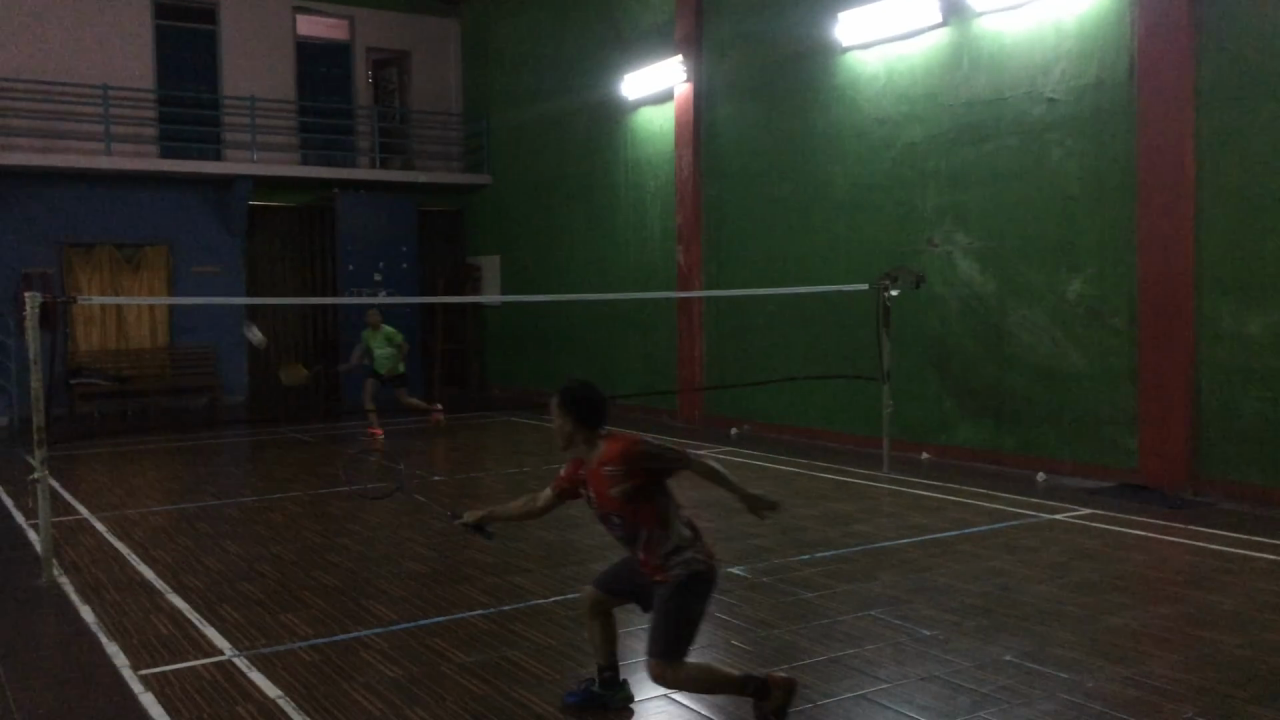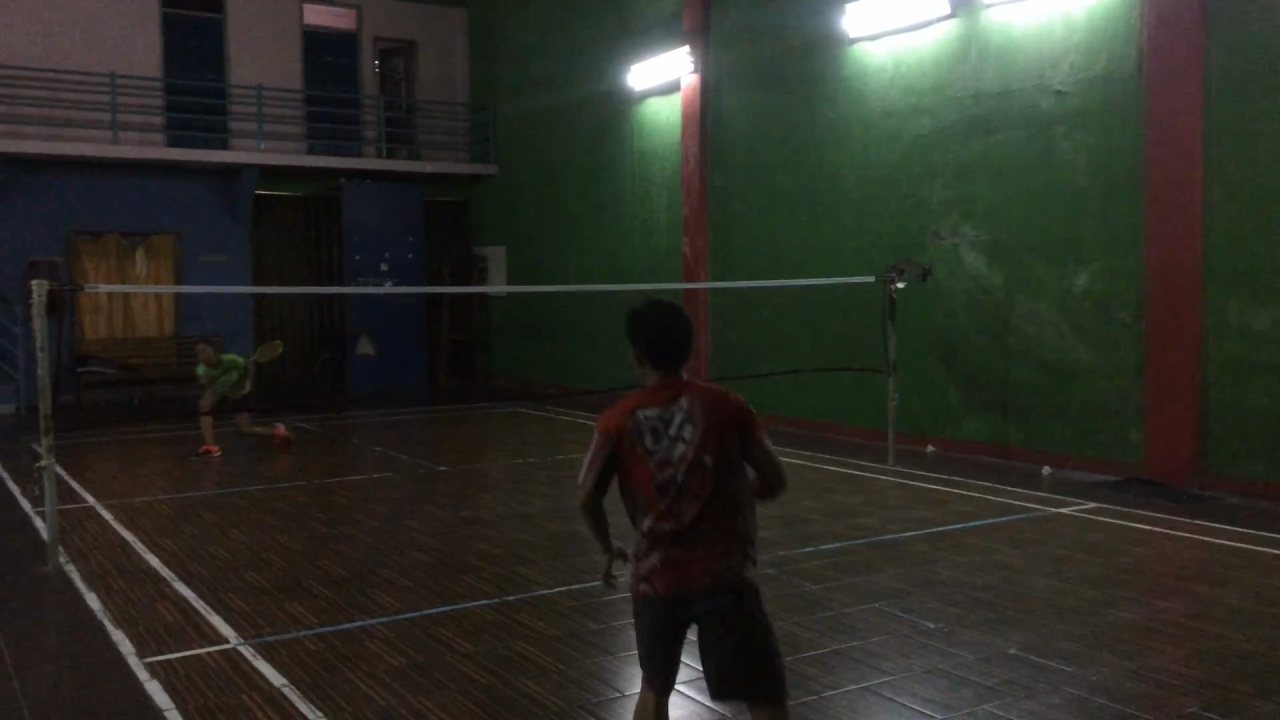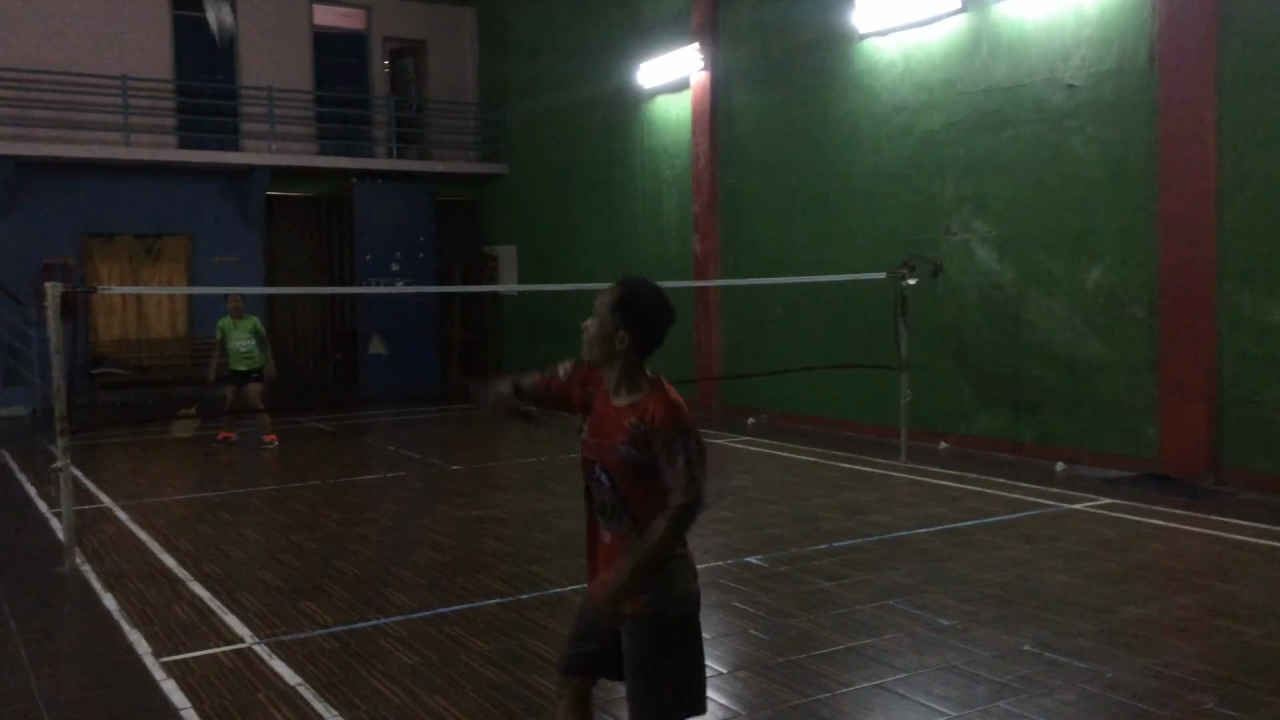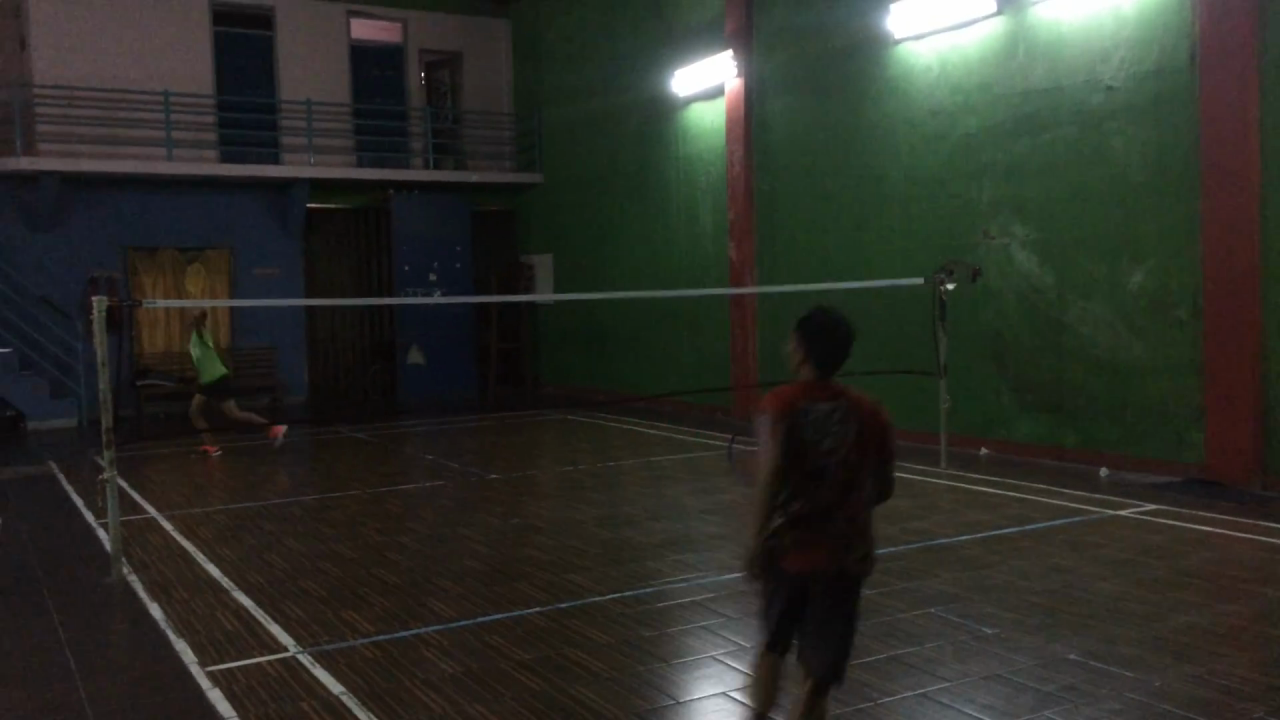
dt=1s
person 1, frame 1
left shoulder: (625, 451)
right shoulder: (580, 468)
left elbow: (691, 461)
right elbow: (540, 502)
left wrist: (746, 496)
right wrist: (486, 515)
left hip: (684, 569)
right hip: (647, 562)
left knee: (664, 671)
right knee: (594, 600)
left ankle: (771, 688)
right ankle: (610, 685)
person 1, frame 2
left shoulder: (618, 421)
right shoulder: (727, 407)
left elbow: (587, 497)
right elbow: (774, 481)
left wrist: (608, 549)
left hip: (655, 579)
right hip: (723, 576)
left knee: (654, 686)
person 1, frame 3
left shoulder: (664, 416)
right shoulder: (587, 383)
left elbow: (685, 505)
right elbow: (523, 391)
left wrist: (625, 573)
right wrist: (510, 392)
left hip: (657, 597)
right hip: (610, 590)
right knee: (571, 684)
person 1, frame 4
left shoulder: (780, 405)
right shoulder: (869, 414)
left elbow: (771, 472)
right elbow: (883, 489)
left wrist: (757, 538)
left hip: (784, 554)
right hip: (843, 557)
left knee: (772, 649)
right knee: (819, 673)
